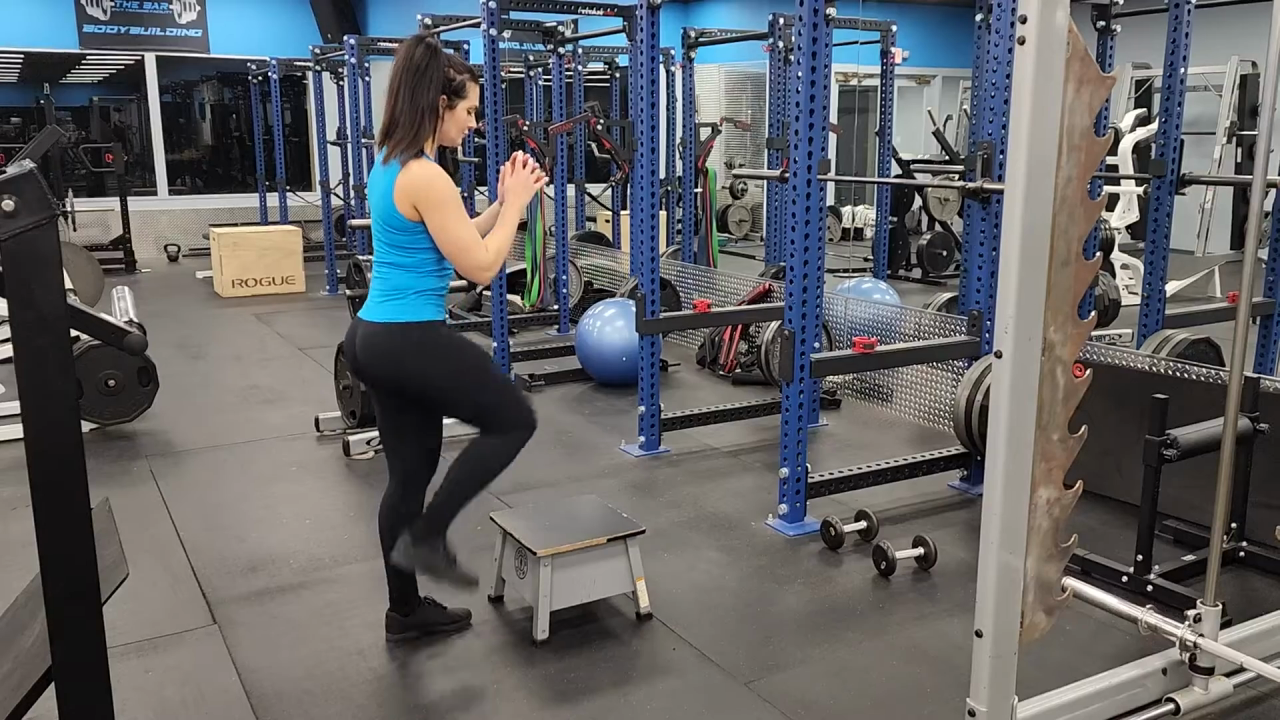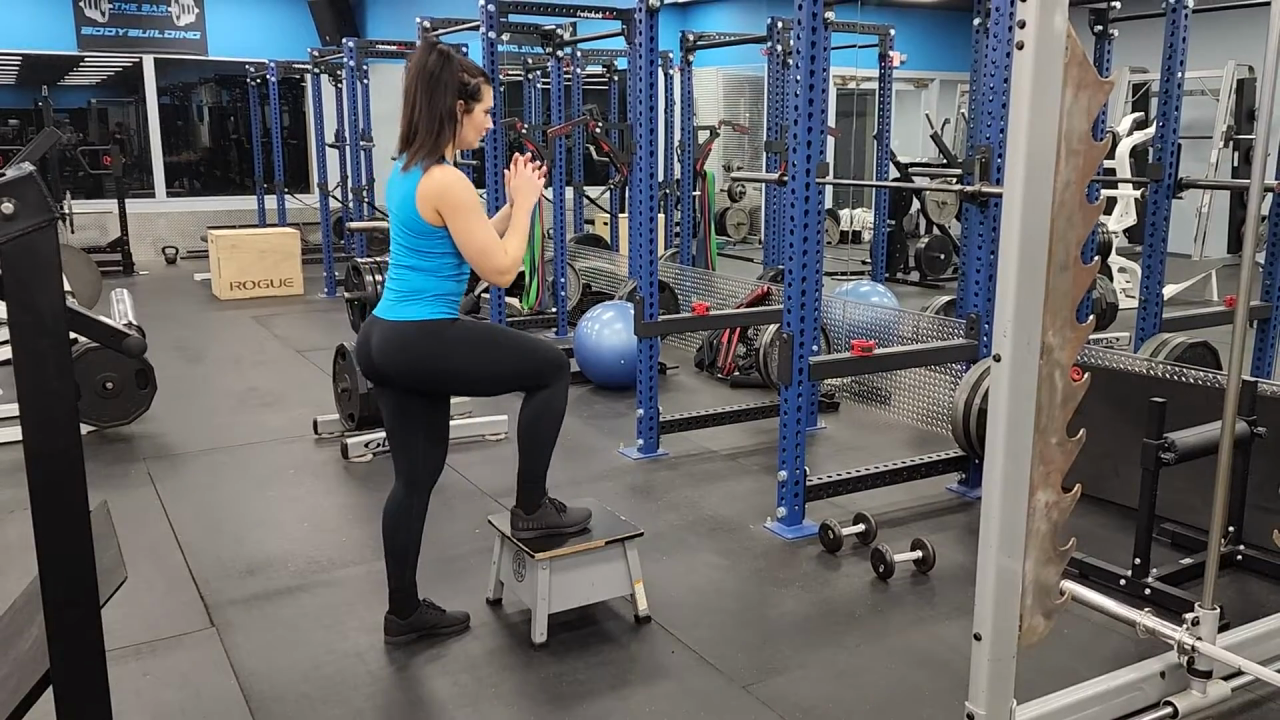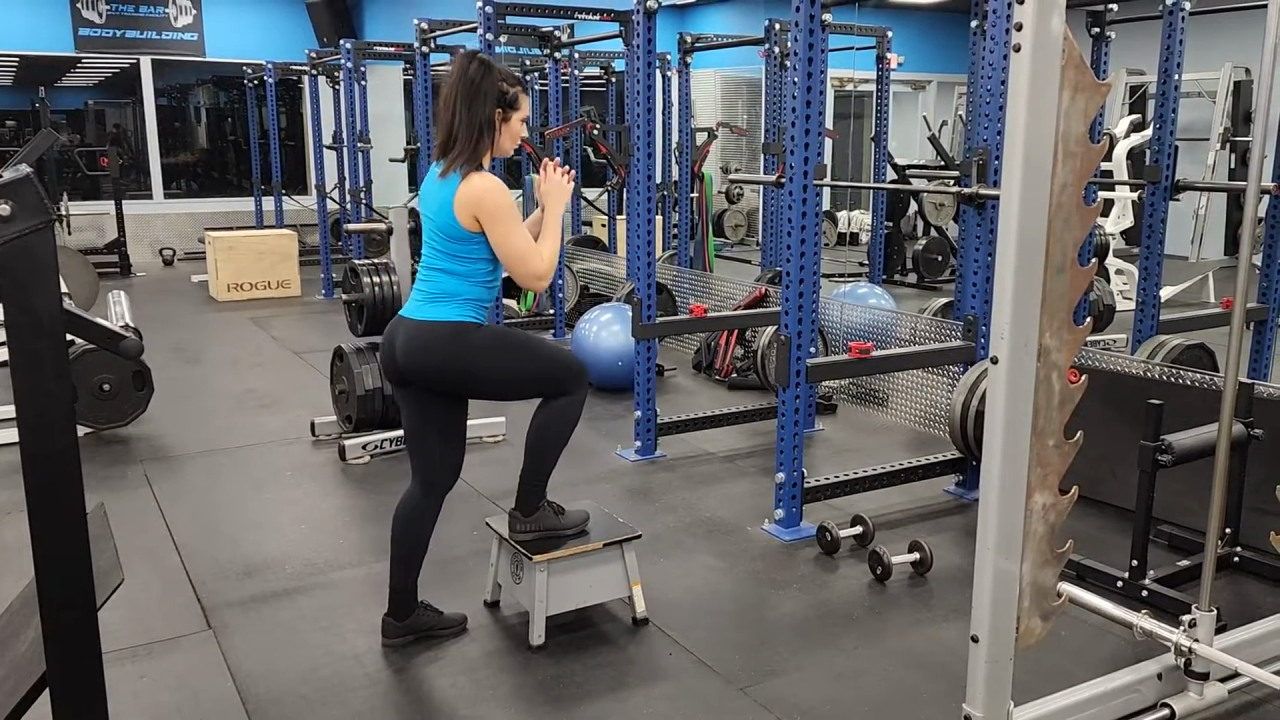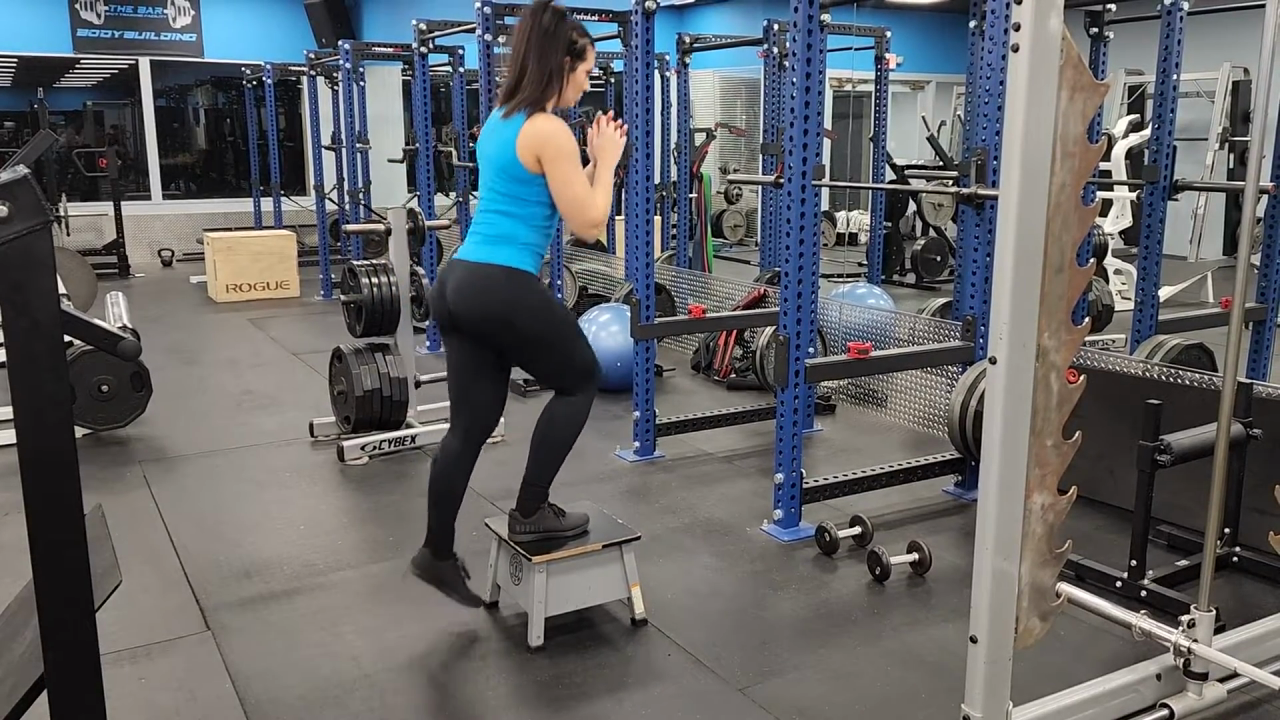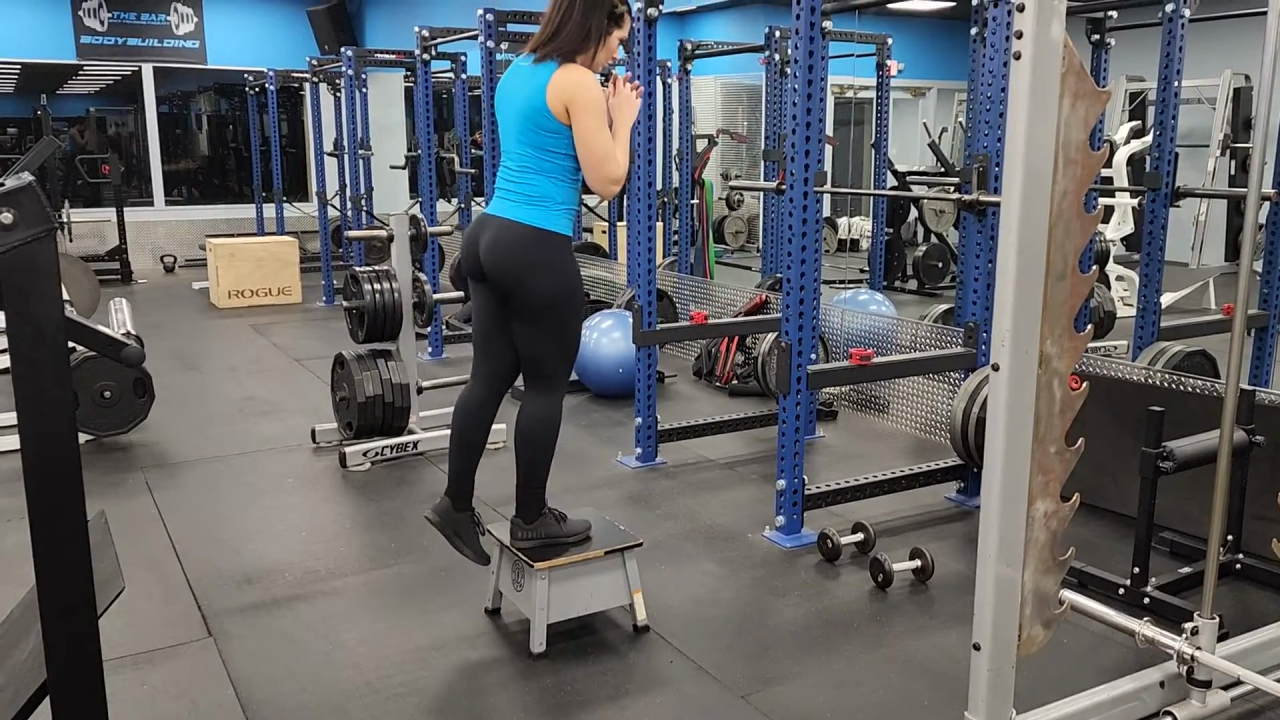
dt=0.5s
person 1, frame 1
left shoulder: (389, 164)
right shoulder: (425, 177)
left elbow: (449, 244)
right elbow: (479, 267)
left wrist: (501, 202)
right wrist: (515, 206)
left hip: (374, 338)
right hip: (408, 340)
left knee: (411, 474)
right knee: (513, 421)
left ankle: (406, 609)
right ankle: (427, 538)
person 1, frame 2
left shoulder: (406, 169)
right shoulder: (446, 182)
right elbow: (500, 270)
left wrist: (513, 205)
right wrist: (523, 205)
left hip: (385, 341)
right hip: (423, 342)
left knee: (415, 477)
right knee: (551, 369)
left ankle: (404, 612)
right ankle: (531, 507)
person 1, frame 3
left shoulder: (440, 174)
right shoulder: (484, 189)
right elbow: (535, 275)
left wrist: (543, 210)
right wrist: (555, 208)
left hip: (409, 340)
right hip: (449, 344)
left knee: (432, 479)
right knee: (570, 378)
left ankle: (402, 613)
right ankle: (530, 510)
person 1, frame 4
left shoulder: (499, 120)
right shoulder: (548, 131)
right elbow: (587, 224)
left wrist: (590, 162)
right wrist: (606, 162)
left hip: (457, 285)
right hip: (502, 289)
left knee: (469, 424)
right knee: (578, 381)
left ankle: (437, 553)
right ankle: (530, 513)
person 1, frame 5
left shoulder: (517, 72)
right shoulder: (577, 82)
right elbow: (606, 181)
left wrist: (602, 116)
right wrist: (622, 120)
left hip: (488, 237)
right hip: (536, 249)
left knee: (489, 376)
right knee: (546, 384)
left ankle: (455, 504)
right ankle: (531, 519)
